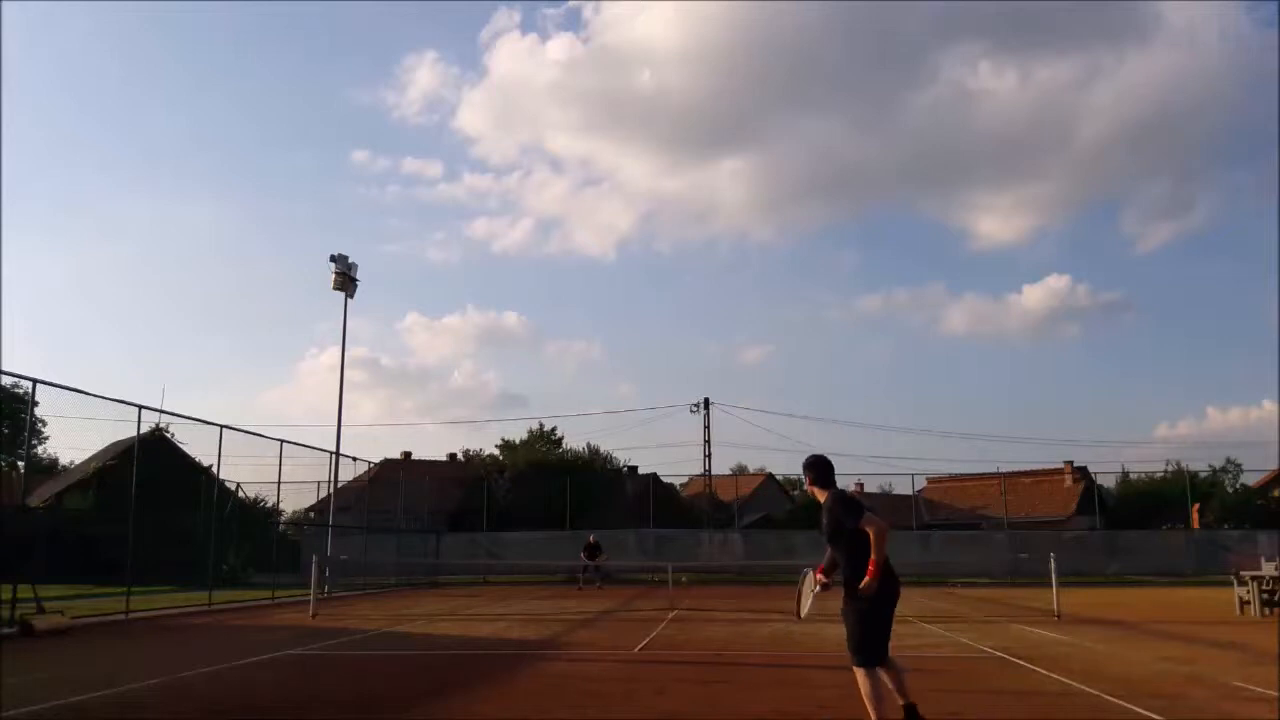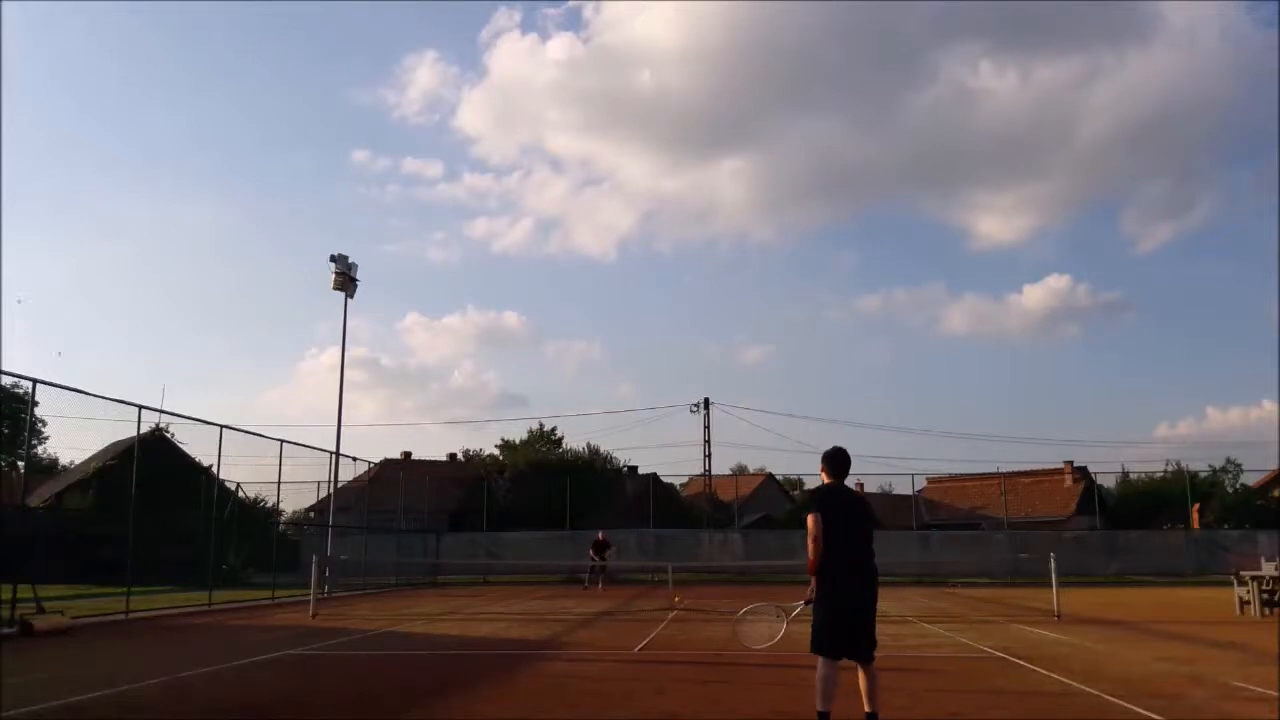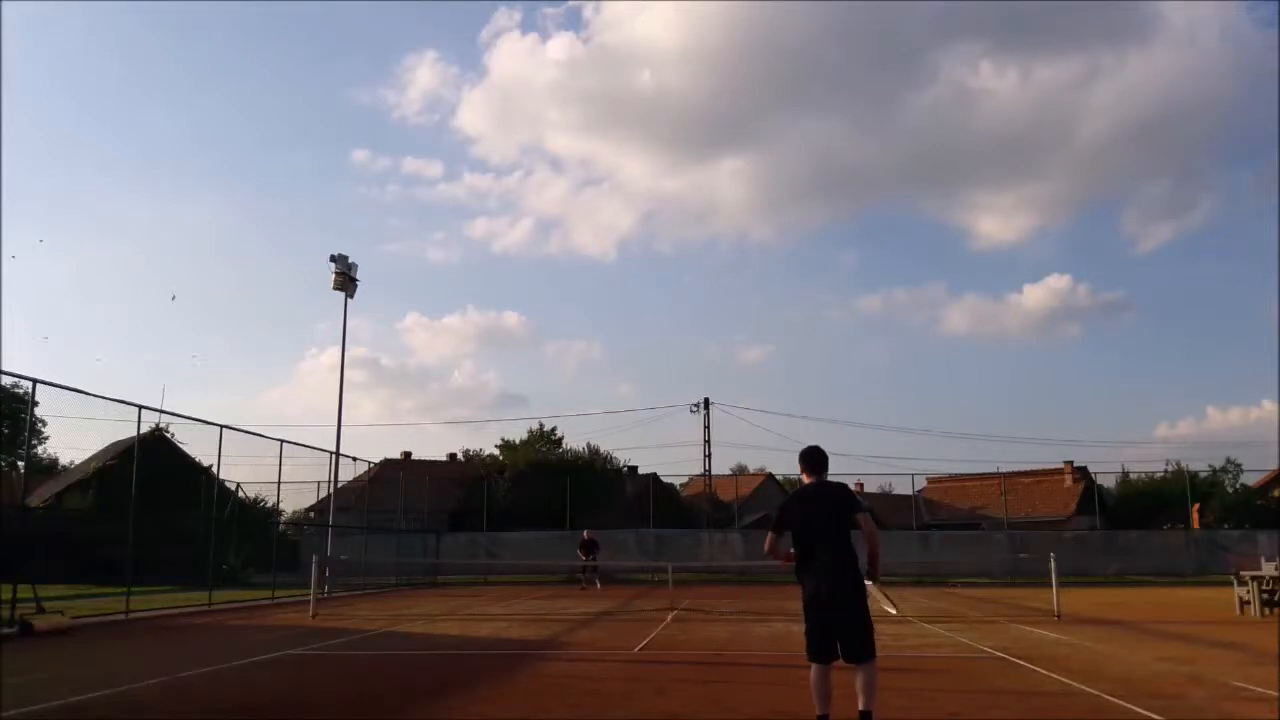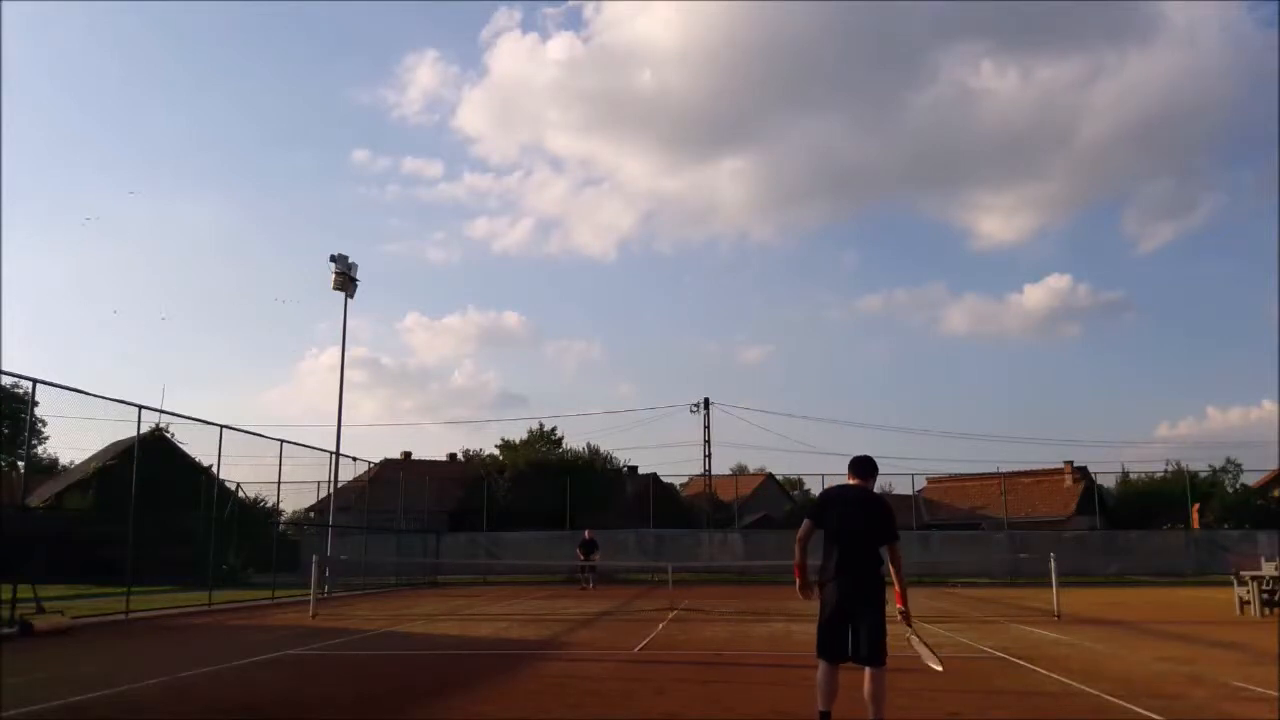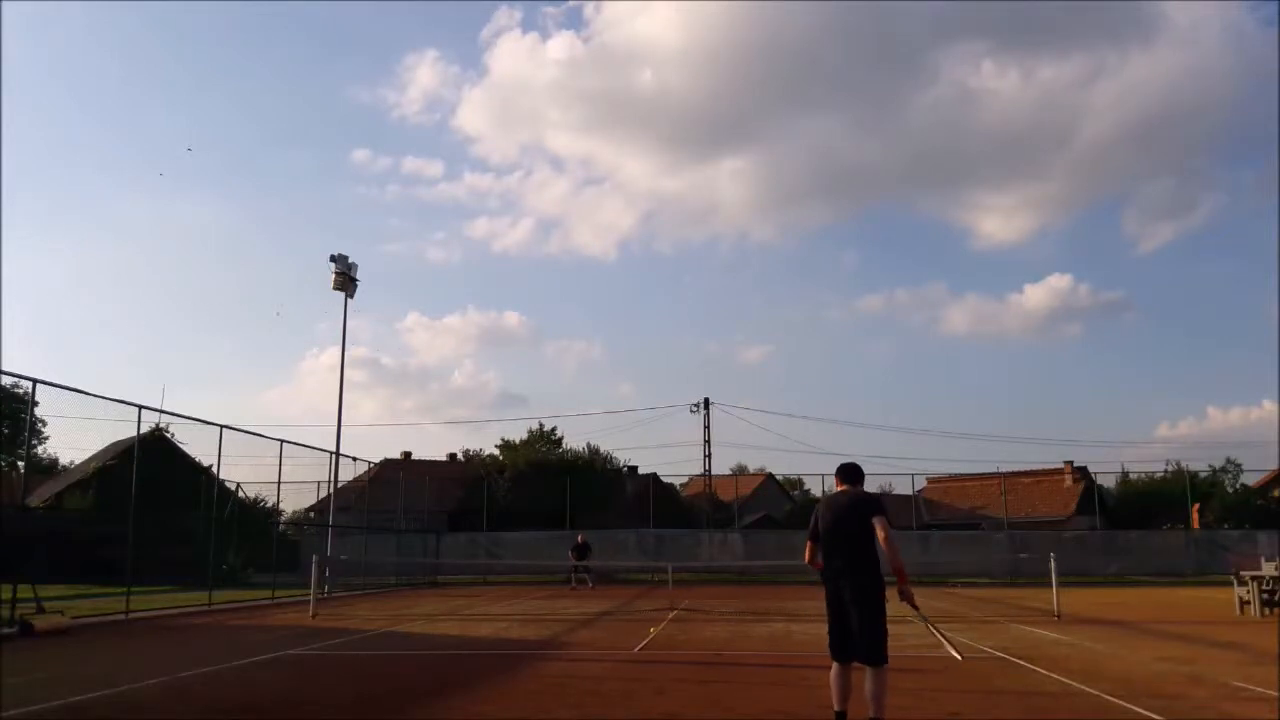
dt=0.7s
person 1, frame 1
left shoulder: (838, 503)
right shoulder: (834, 504)
left elbow: (878, 527)
right elbow: (838, 547)
left wrist: (873, 572)
right wrist: (823, 570)
left hip: (869, 591)
right hip: (866, 592)
left knee: (864, 664)
right knee: (875, 658)
person 1, frame 2
left shoulder: (818, 495)
right shoulder: (860, 500)
left elbow: (815, 534)
right elbow: (865, 543)
left wrist: (814, 573)
left hip: (834, 583)
right hip: (866, 582)
left knee: (827, 658)
right knee: (864, 658)
person 1, frame 3
left shoulder: (791, 502)
right shoulder: (841, 492)
left elbow: (770, 548)
right elbow: (870, 531)
left wrist: (790, 556)
right wrist: (873, 565)
left hip: (812, 585)
right hip: (846, 580)
left knee: (820, 660)
right knee: (864, 658)
person 1, frame 4
left shoulder: (828, 496)
right shoulder: (882, 506)
left elbow: (802, 538)
right elbow: (895, 560)
left wrist: (800, 574)
right wrist: (902, 602)
left hip: (833, 583)
right hip: (869, 585)
left knee: (828, 659)
right knee: (874, 662)
person 1, frame 5
left shoulder: (823, 506)
right shoulder: (869, 500)
left elbow: (810, 558)
right elbow: (885, 537)
right wrist: (902, 580)
left hip: (834, 586)
right hip: (865, 583)
left knee: (840, 660)
right knee: (875, 662)
